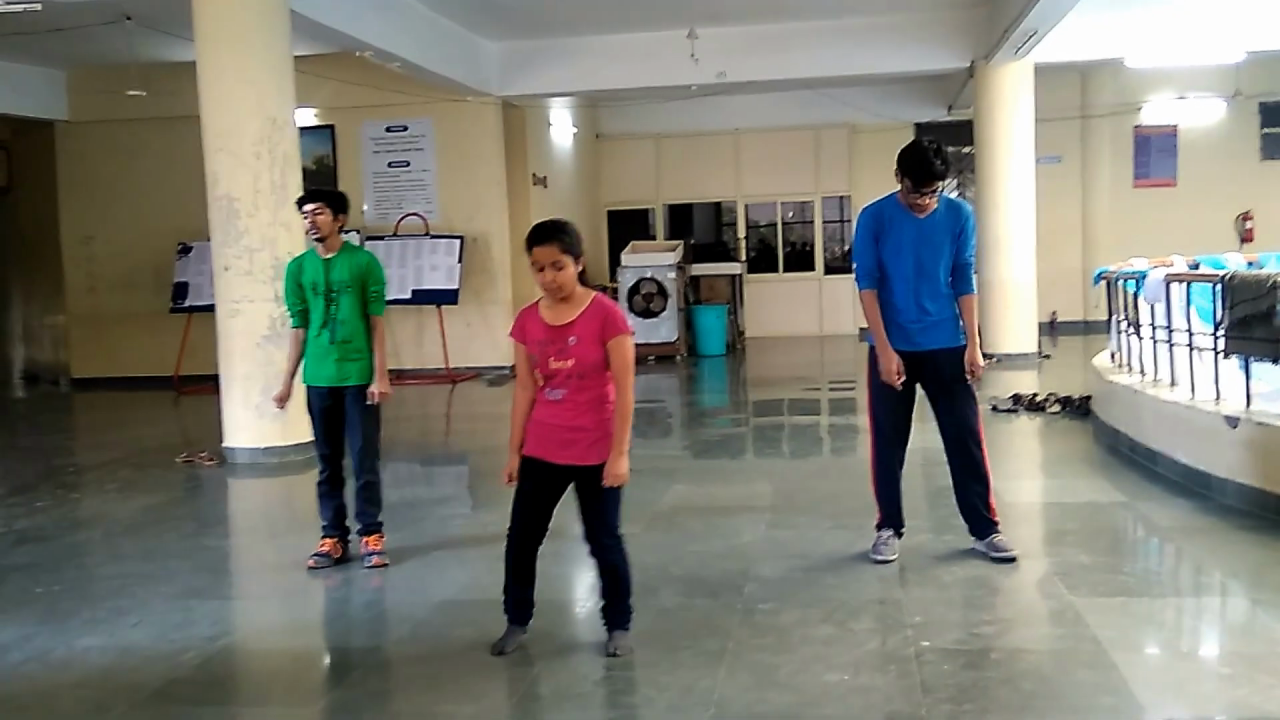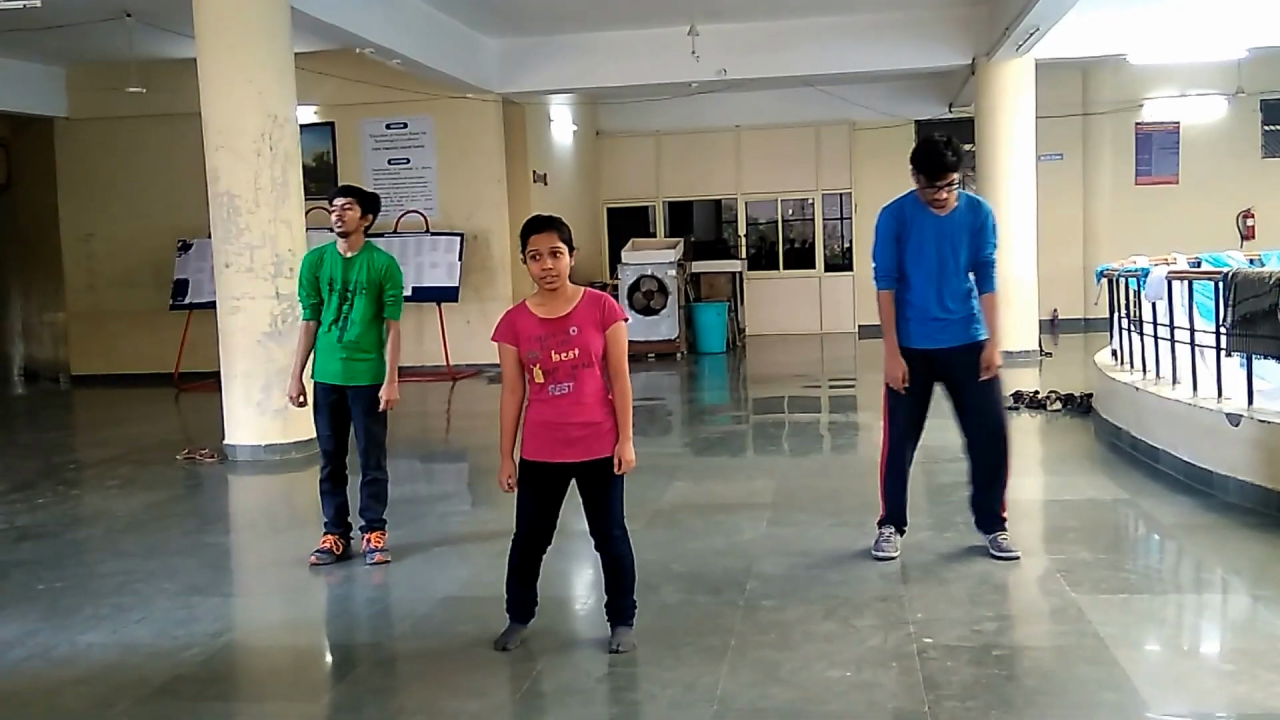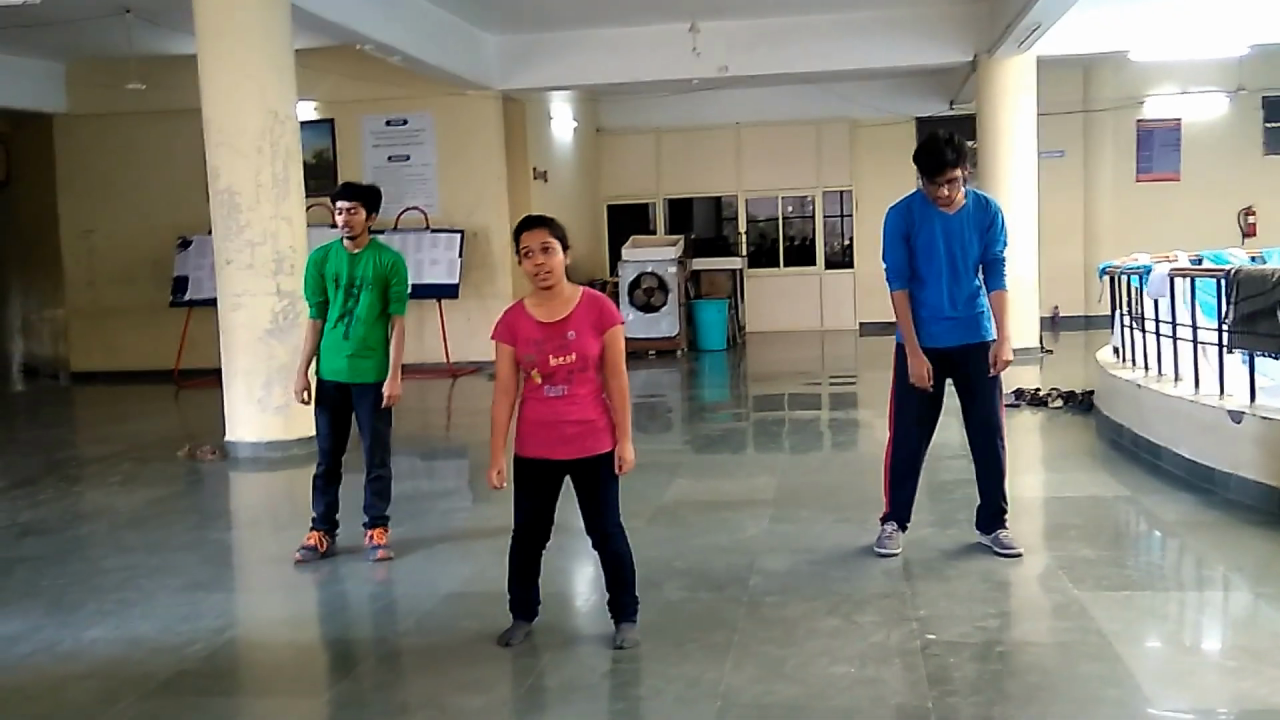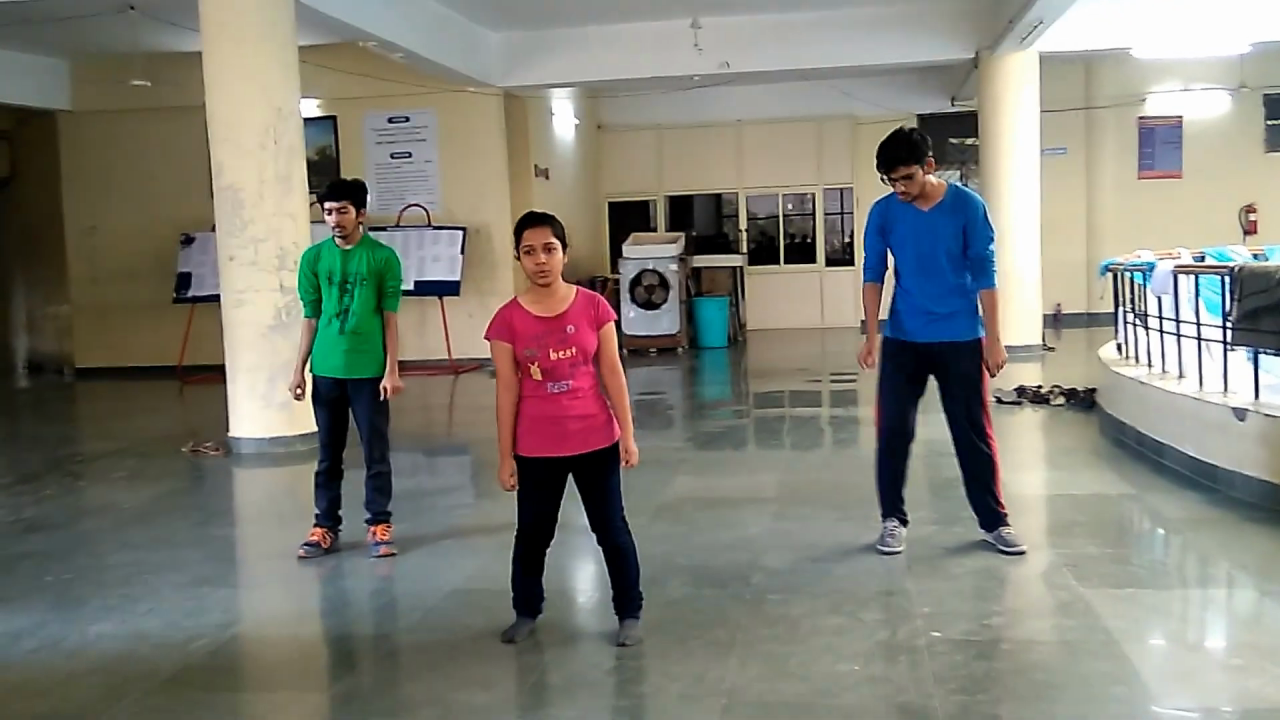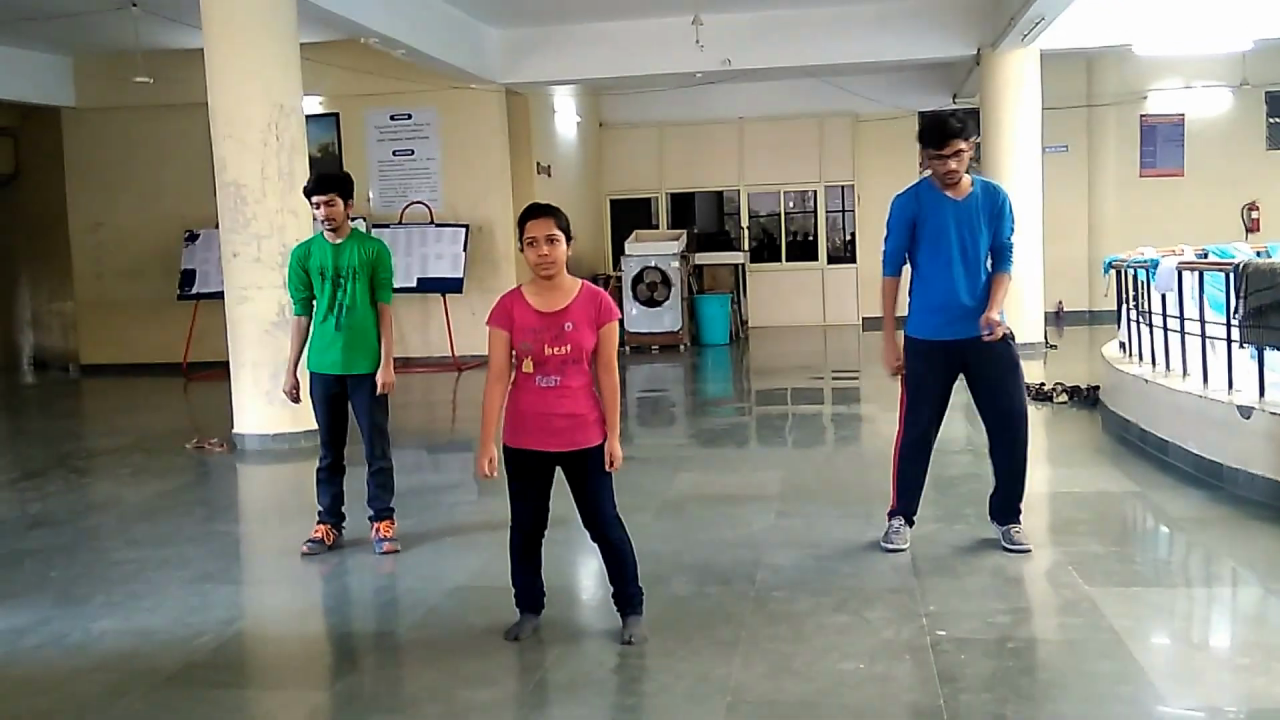
dt=0.4s
person 1, frame 1
left shoulder: (607, 314)
right shoulder: (527, 320)
left elbow: (623, 389)
right elbow: (525, 389)
left wrist: (619, 453)
right wrist: (514, 450)
left hip: (594, 452)
right hip: (542, 451)
left knee: (604, 539)
right knee: (522, 535)
left ankle: (618, 625)
right ankle: (516, 621)
person 1, frame 2
left shoulder: (601, 307)
right shoulder: (514, 321)
left elbow: (619, 377)
right elbow: (512, 392)
left wrist: (626, 439)
right wrist: (506, 456)
left hip: (599, 446)
right hip: (540, 451)
left knee: (610, 535)
right knee: (529, 537)
left ankle: (622, 621)
right ankle: (518, 618)
person 1, frame 3
left shoulder: (598, 307)
right shoulder: (512, 321)
left elbow: (616, 378)
right elbow: (505, 391)
left wrist: (624, 440)
right wrist: (496, 456)
left hip: (594, 445)
right hip: (535, 450)
left knee: (607, 532)
right knee: (528, 534)
left ankle: (625, 617)
right ankle: (522, 615)
person 1, frame 4
left shoulder: (593, 305)
right shoulder: (507, 318)
left elbow: (612, 372)
right elbow: (507, 390)
left wrist: (628, 433)
right wrist: (505, 455)
left hip: (596, 441)
right hip: (536, 448)
left knee: (611, 529)
right knee: (533, 532)
left ankle: (629, 613)
right ankle: (526, 612)
person 1, frame 5
left shoulder: (596, 301)
right shoulder: (509, 306)
left elbow: (607, 373)
right elbow: (497, 377)
left wrist: (614, 436)
right wrist: (487, 442)
left hip: (584, 437)
right hip: (525, 441)
left knee: (605, 524)
right knee: (526, 527)
left ankle: (631, 610)
right ankle: (529, 609)
person 2, frame 1
left shoulder: (959, 215)
right shoulder: (874, 218)
left elbow: (965, 281)
right elbow: (867, 285)
left wrist: (973, 344)
right wrist: (885, 348)
left hip: (946, 344)
right hip: (892, 346)
left knee: (966, 436)
right knee: (888, 440)
left ankle: (984, 528)
right ankle: (889, 527)
person 2, frame 2
left shoulder: (979, 213)
right shoulder: (894, 216)
left elbow: (986, 280)
right elbow: (885, 285)
left wrist: (992, 342)
right wrist: (892, 352)
left hip: (967, 342)
right hip: (911, 345)
left knee: (991, 433)
right knee: (899, 438)
left ankle: (992, 524)
right ankle: (891, 525)
person 2, frame 3
left shoulder: (987, 211)
right shoulder: (901, 216)
left elbow: (995, 277)
right elbow: (898, 284)
left wrist: (1003, 338)
right wrist: (914, 351)
left hip: (976, 340)
right hip: (921, 343)
left knee: (990, 435)
right knee: (907, 437)
left ankle: (992, 523)
right ankle: (894, 521)
person 2, frame 4
left shoulder: (967, 205)
right shoulder: (882, 213)
left elbow: (984, 273)
right elbow: (873, 275)
left wrist: (994, 339)
right wrist: (872, 336)
left hip: (961, 338)
right hip: (903, 339)
left knee: (973, 431)
right knee: (892, 431)
left ankle: (993, 521)
right ankle: (893, 518)
person 2, frame 5
left shoulder: (995, 198)
right shoulder: (909, 203)
left elbow: (1003, 261)
right elbow: (892, 269)
left wrist: (994, 308)
right wrist: (890, 338)
left hip: (984, 331)
right hip: (927, 337)
left knee: (1011, 422)
right knee: (917, 430)
left ankle: (1006, 516)
right ankle: (901, 517)
person 3, frame 1
left shoulder: (363, 262)
right shoulder: (298, 268)
left elbow: (376, 322)
right elbow: (299, 329)
left wrist: (381, 374)
right wrist: (287, 382)
left hip: (359, 376)
right hip: (319, 378)
left knee: (365, 460)
right knee: (328, 462)
left ankle: (371, 535)
right ankle: (333, 536)
person 3, frame 2
left shoulder: (384, 265)
right shoulder: (315, 261)
left elbow: (392, 327)
right elbow: (310, 322)
left wrist: (391, 380)
right wrist: (296, 375)
left hip: (367, 376)
right hip: (327, 376)
left knee: (372, 460)
right knee: (331, 460)
left ankle: (374, 532)
right ankle: (336, 534)
person 3, frame 3
left shoulder: (389, 261)
right shoulder: (320, 259)
left elbow: (397, 323)
right elbow: (316, 320)
left wrist: (394, 376)
right wrist: (302, 371)
left hip: (372, 374)
right hip: (331, 373)
left knee: (377, 456)
right knee: (328, 457)
left ankle: (376, 529)
right ankle: (322, 531)
person 3, frame 4
left shoulder: (382, 257)
right shoulder: (313, 258)
left elbow: (390, 318)
right elbow: (311, 318)
left wrist: (392, 369)
right wrist: (298, 369)
left hip: (368, 370)
right hip: (326, 370)
left knee: (376, 452)
right knee: (329, 454)
left ankle: (379, 525)
right ankle: (325, 527)
person 3, frame 5
left shoulder: (373, 249)
right shoulder: (303, 254)
left elbow: (384, 310)
right elbow: (301, 315)
left wrist: (386, 363)
right wrist: (291, 369)
left hip: (366, 365)
right hip: (323, 367)
left knee: (376, 448)
right knee: (330, 451)
left ankle: (382, 522)
right ankle: (329, 524)
